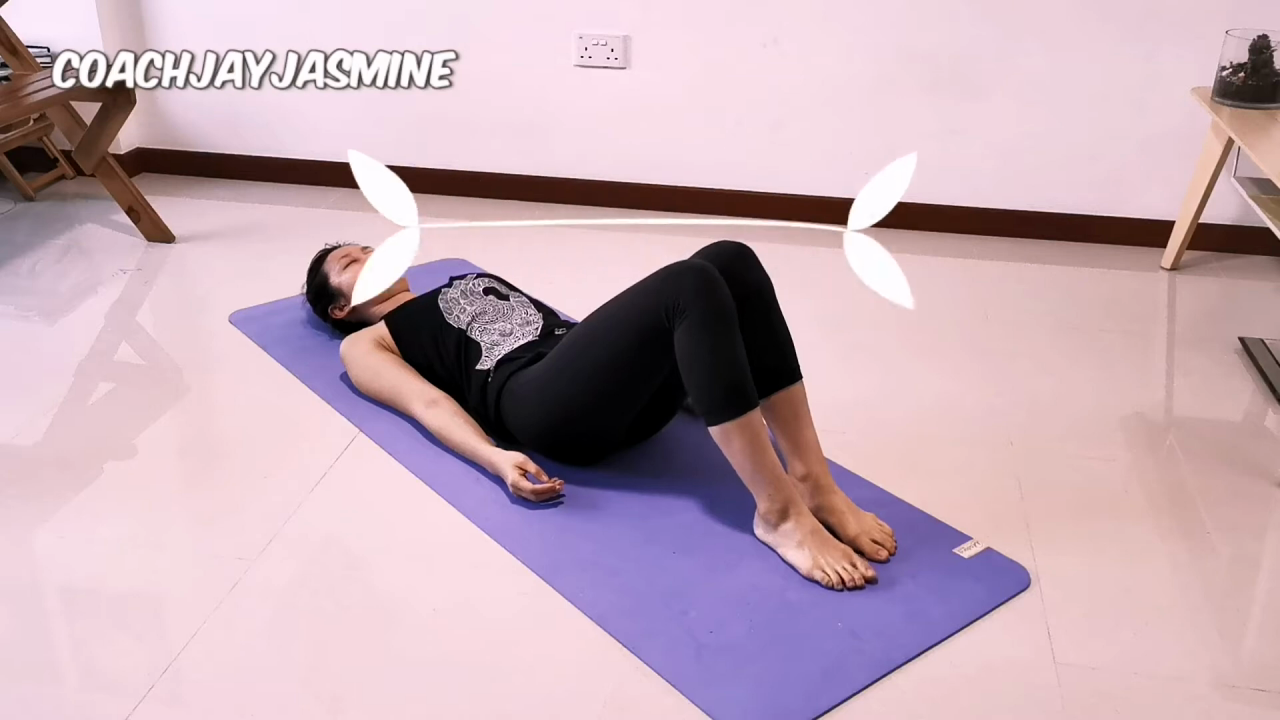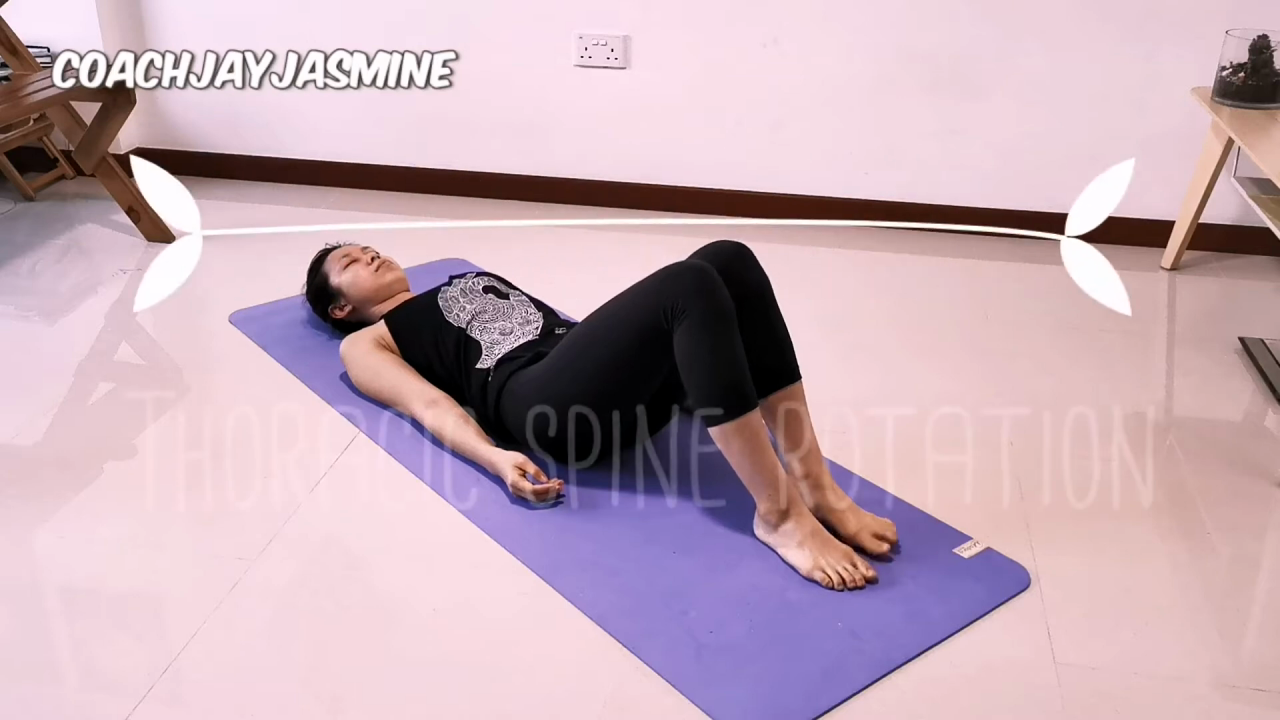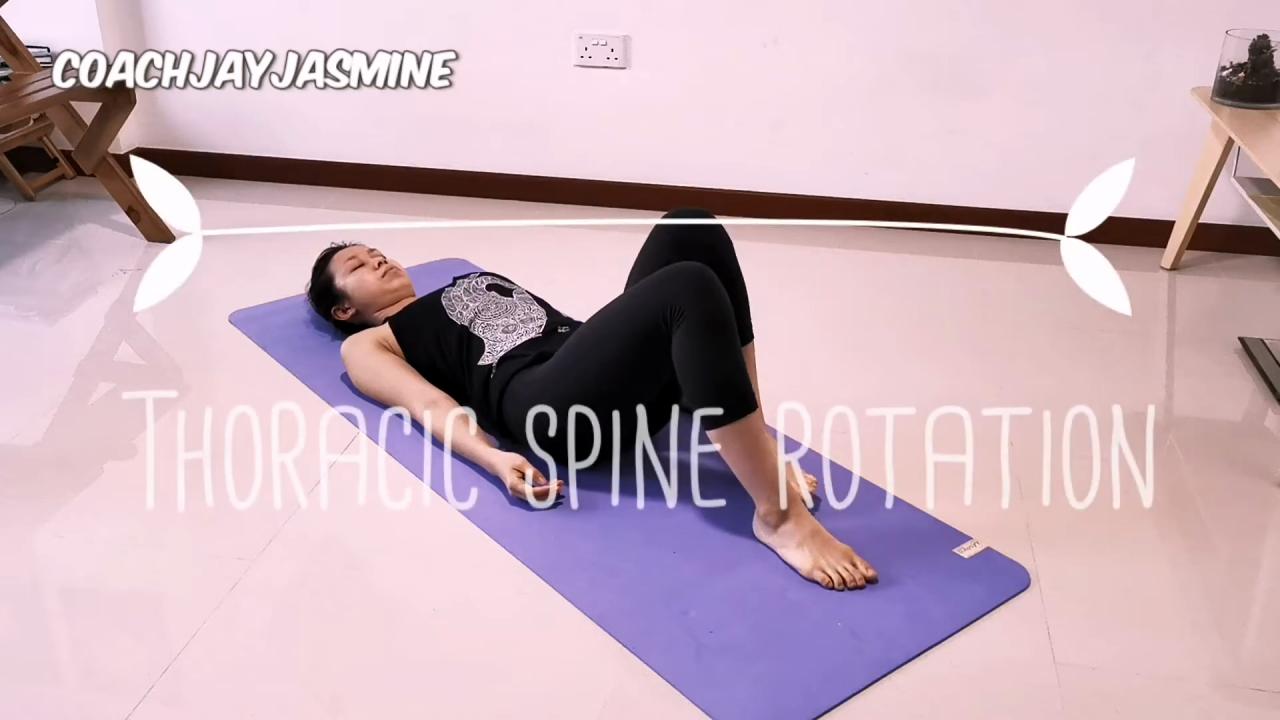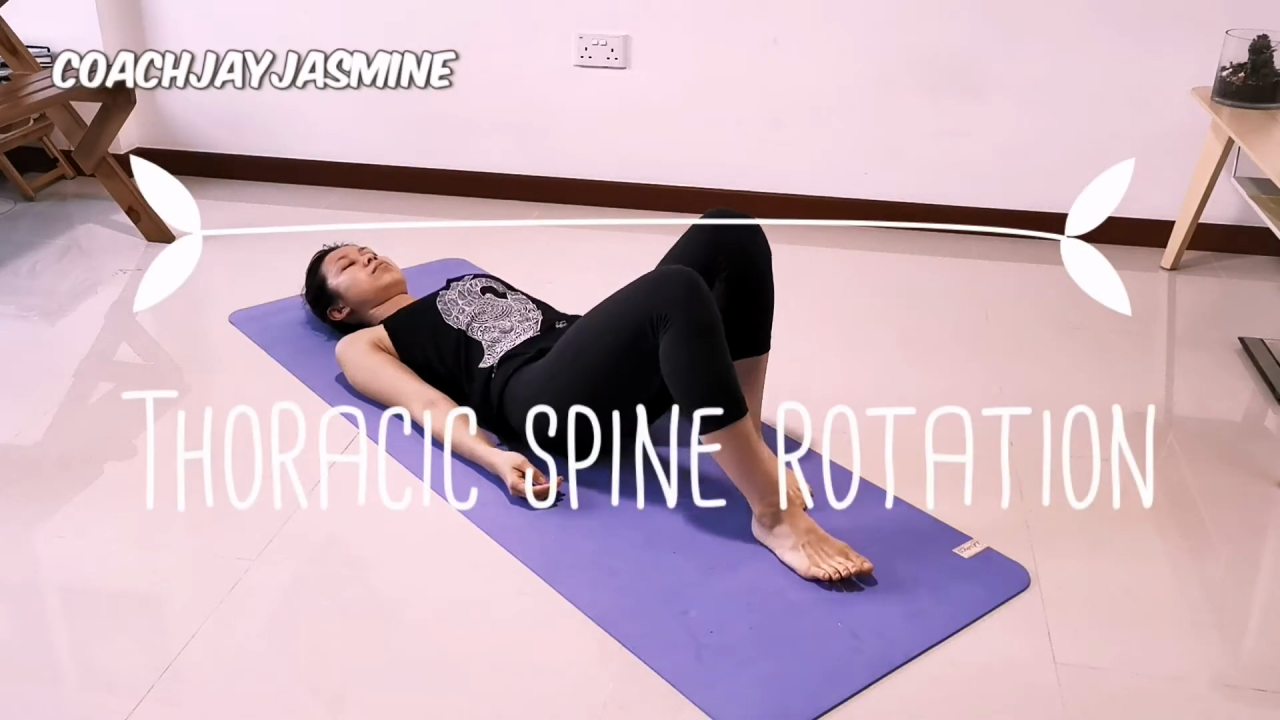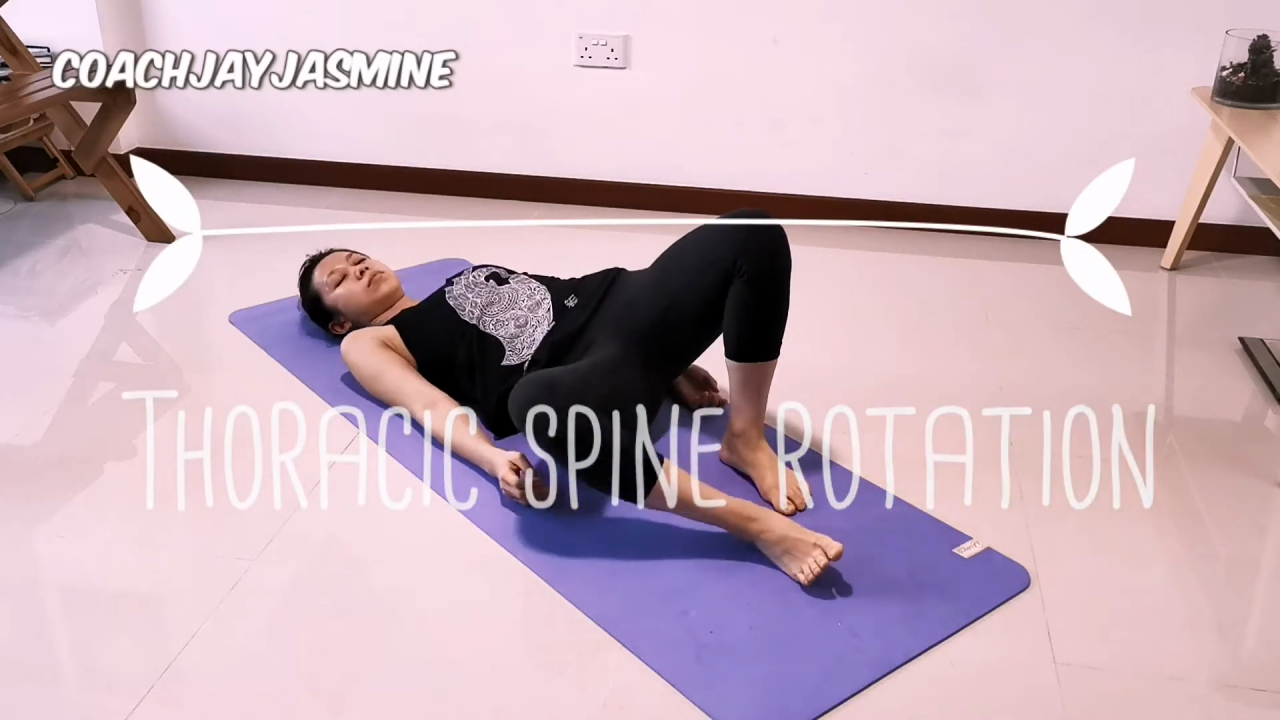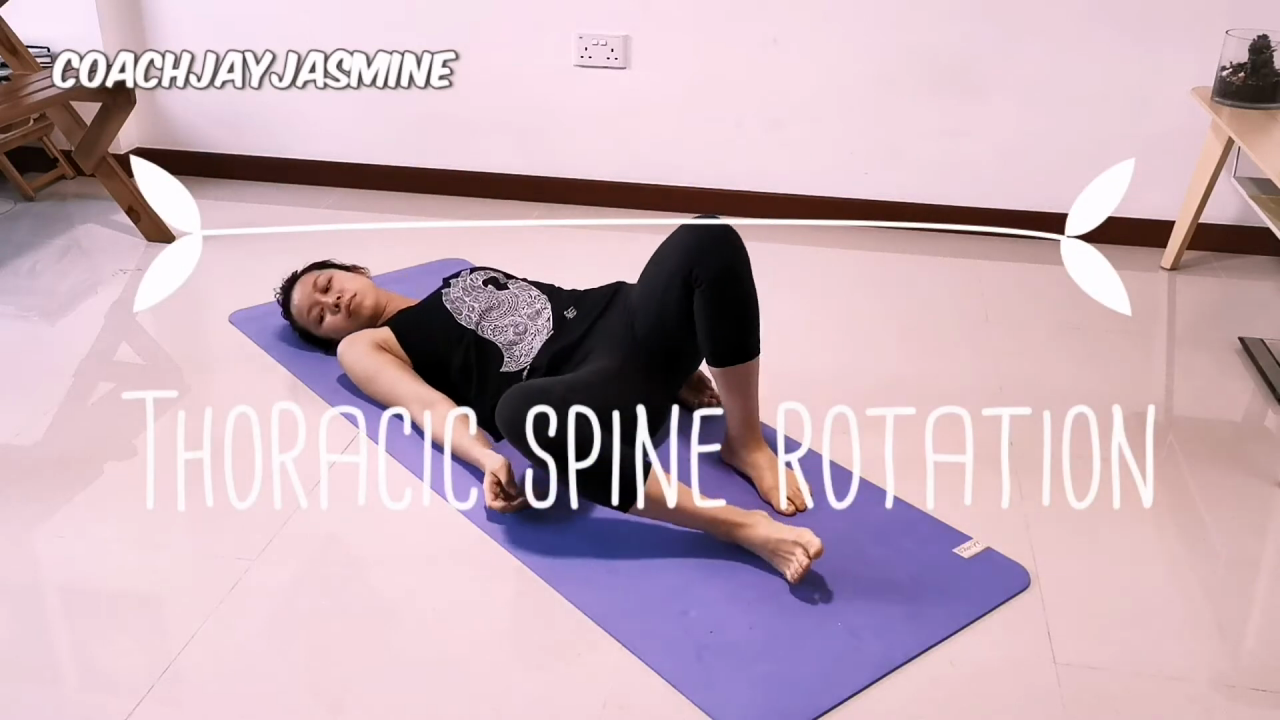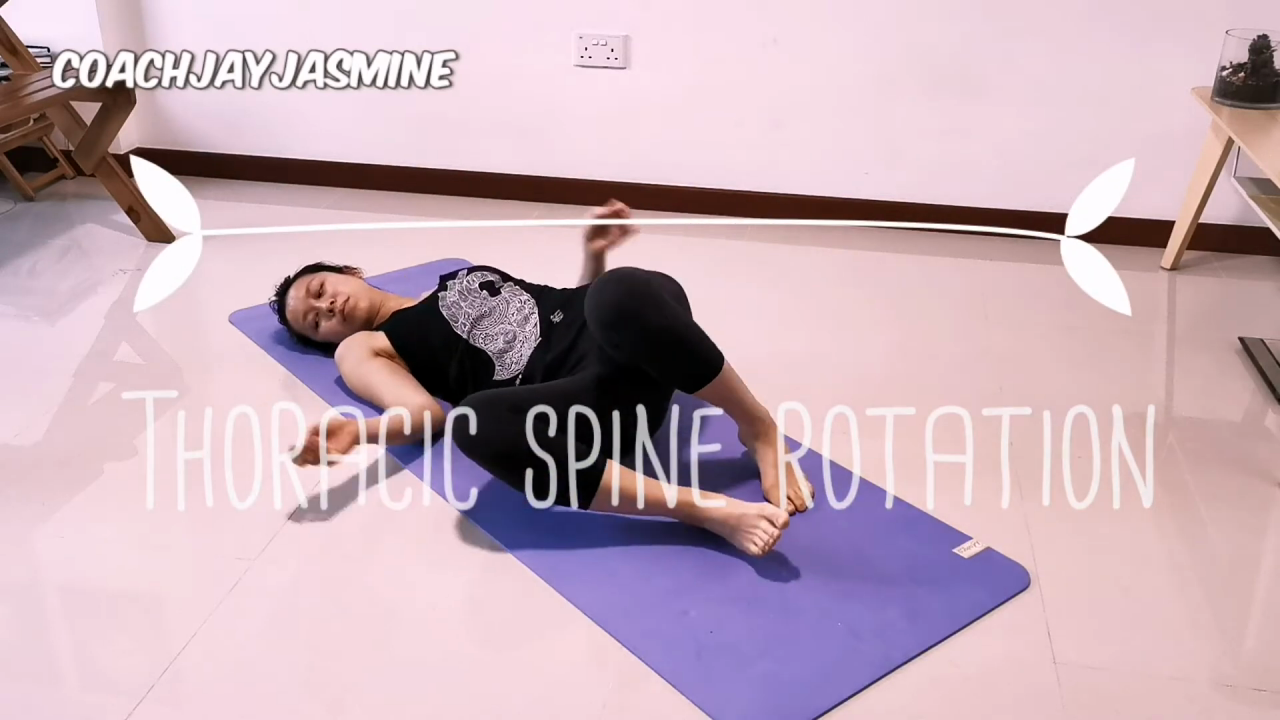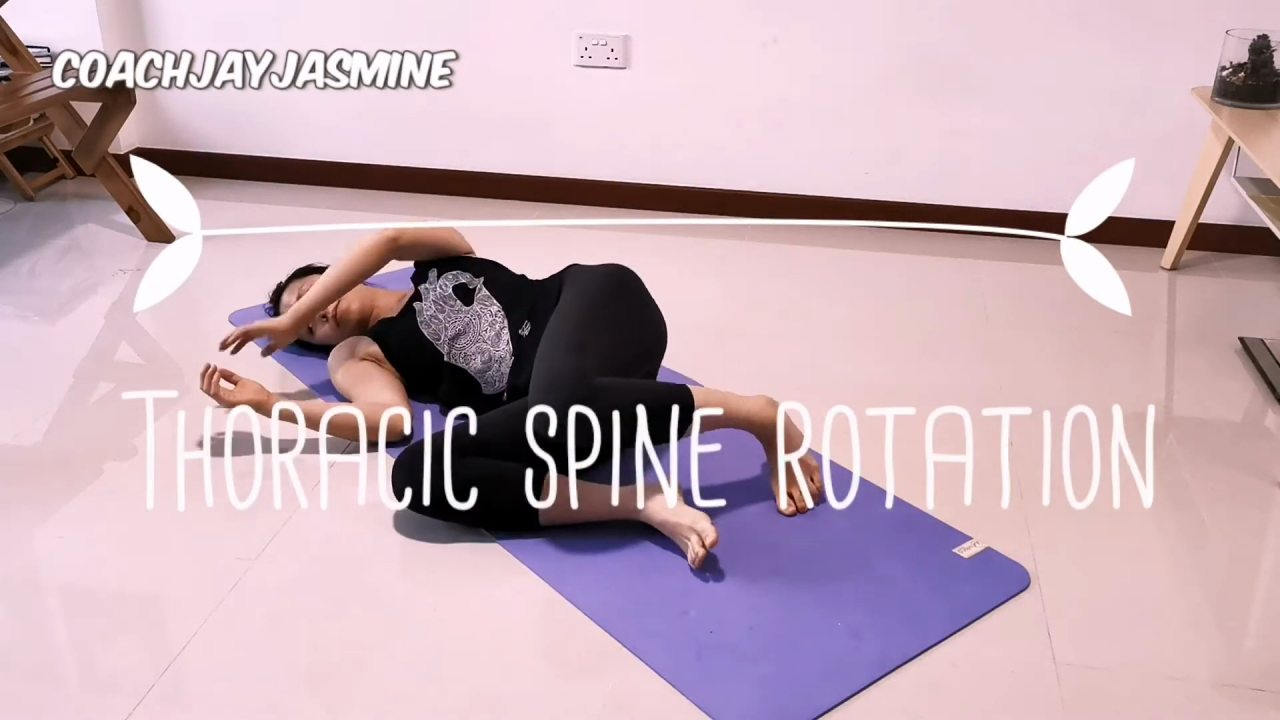
dt=0.4s
person 1, frame 1
left shoulder: (469, 281)
right shoulder: (365, 345)
right elbow: (428, 403)
right wrist: (496, 458)
left hip: (617, 385)
right hip: (543, 402)
left knee: (732, 258)
right knee: (691, 284)
left ankle: (814, 484)
right ankle: (780, 513)
person 1, frame 2
left shoulder: (469, 281)
right shoulder: (366, 344)
right elbow: (427, 403)
right wrist: (495, 457)
left hip: (617, 384)
right hip: (543, 398)
left knee: (729, 261)
right knee: (690, 285)
left ankle: (811, 481)
right ankle: (780, 514)
person 1, frame 3
left shoulder: (472, 283)
right shoulder: (367, 347)
right elbow: (429, 404)
right wrist: (495, 458)
left hip: (621, 377)
right hip: (547, 399)
left knee: (692, 233)
right knee: (689, 289)
left ankle: (759, 449)
right ankle: (779, 515)
person 1, frame 4
left shoulder: (467, 284)
right shoulder: (362, 347)
right elbow: (428, 406)
right wrist: (496, 460)
left hip: (612, 368)
right hip: (544, 394)
left knee: (731, 234)
right knee: (675, 291)
left ankle: (745, 442)
right ankle: (775, 518)
person 1, frame 5
left shoulder: (465, 280)
right shoulder: (367, 344)
right elbow: (431, 407)
left wrist: (670, 364)
right wrist: (493, 457)
right hip: (586, 371)
left knee: (754, 236)
right knee: (538, 401)
left ankle: (744, 439)
right ankle: (755, 523)
person 1, frame 6
left shoulder: (459, 279)
right shoulder: (364, 347)
right elbow: (430, 408)
left wrist: (674, 365)
right wrist: (487, 461)
left hip: (626, 321)
right hip: (586, 384)
left knee: (708, 241)
right knee: (521, 410)
left ankle: (745, 443)
right ankle: (744, 526)
person 1, frame 7
left shoulder: (457, 276)
right shoulder: (360, 349)
left elbow: (593, 296)
right elbow: (422, 408)
left wrist: (593, 254)
right wrist: (360, 431)
left hip: (630, 328)
right hip: (591, 393)
left knee: (617, 301)
right knee: (478, 422)
left ankle: (758, 430)
right ankle: (706, 510)
person 1, frame 8
left shoulder: (433, 261)
right shoulder: (355, 354)
left elbow: (386, 240)
right elbow: (389, 418)
left wrist: (284, 317)
right wrist: (266, 402)
right hip: (547, 406)
left knee: (564, 395)
right knee: (414, 470)
left ankle: (760, 416)
right ankle: (645, 505)
